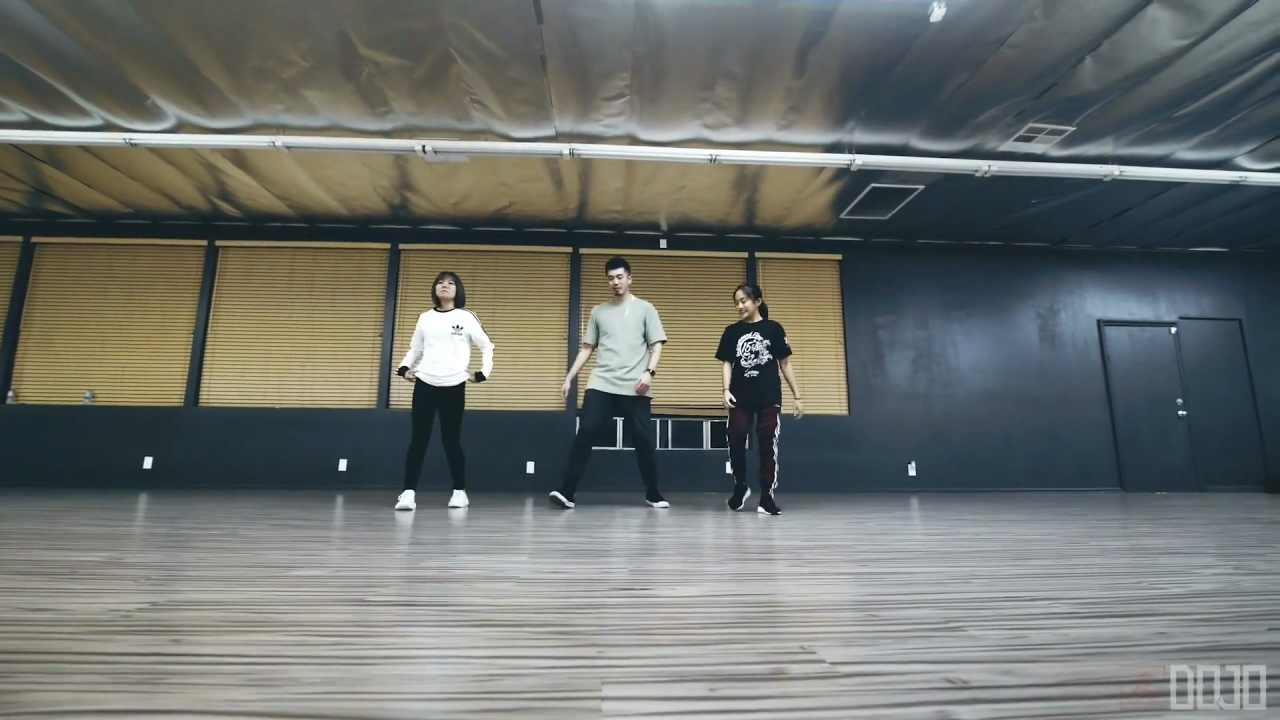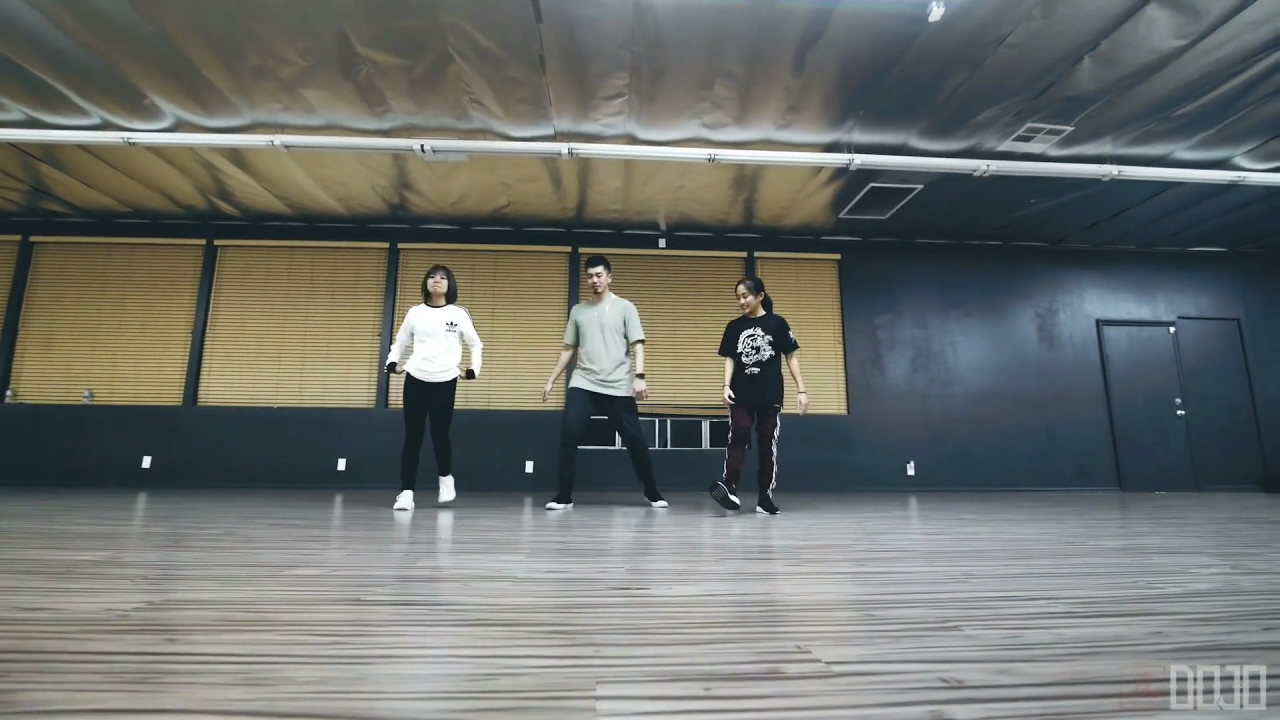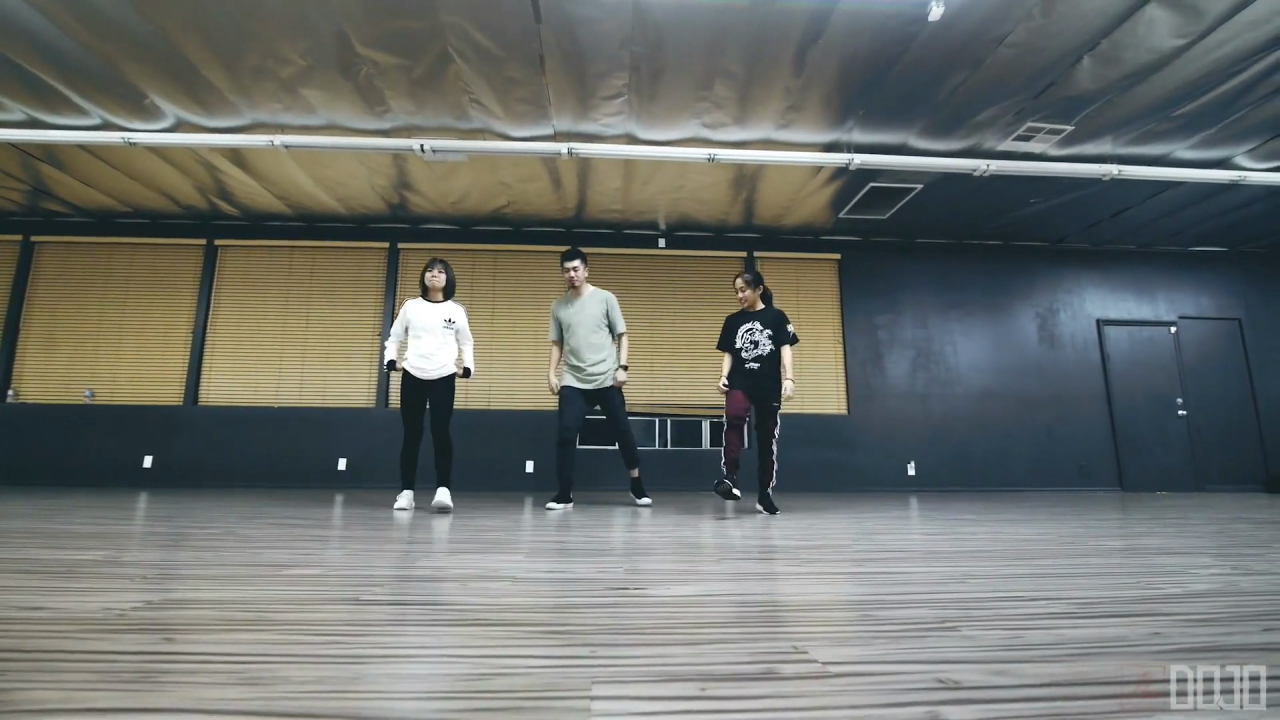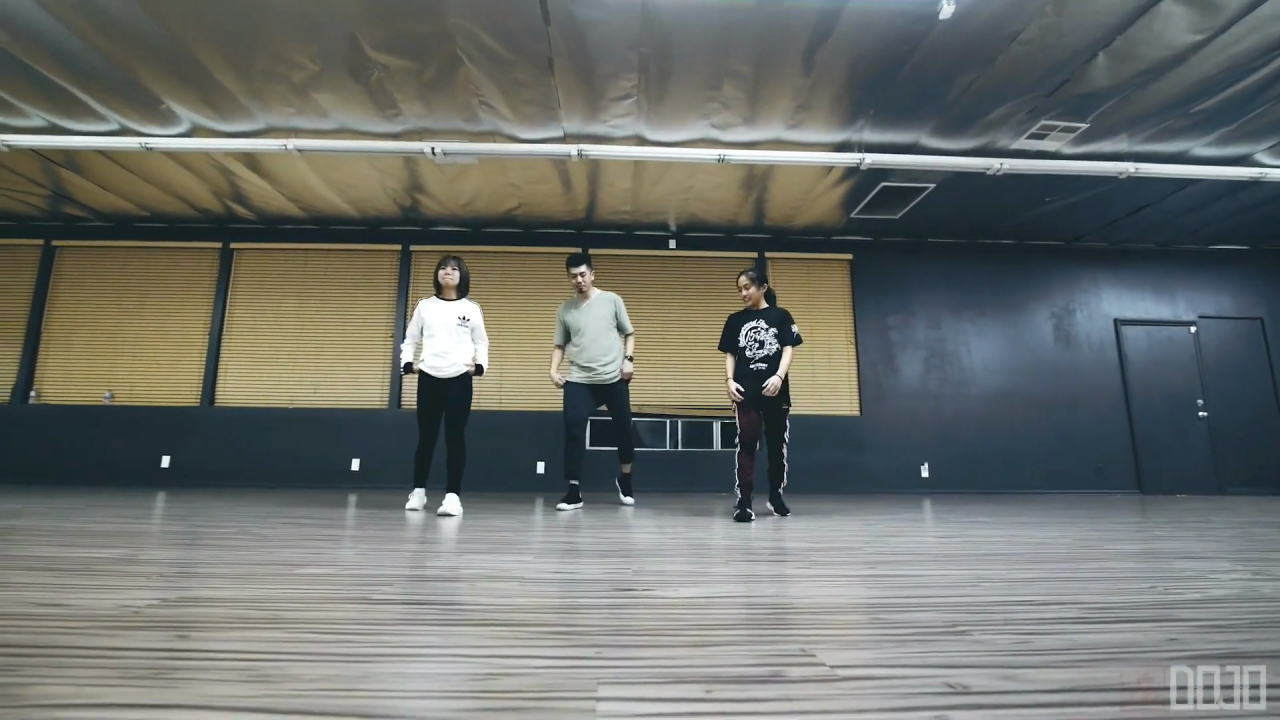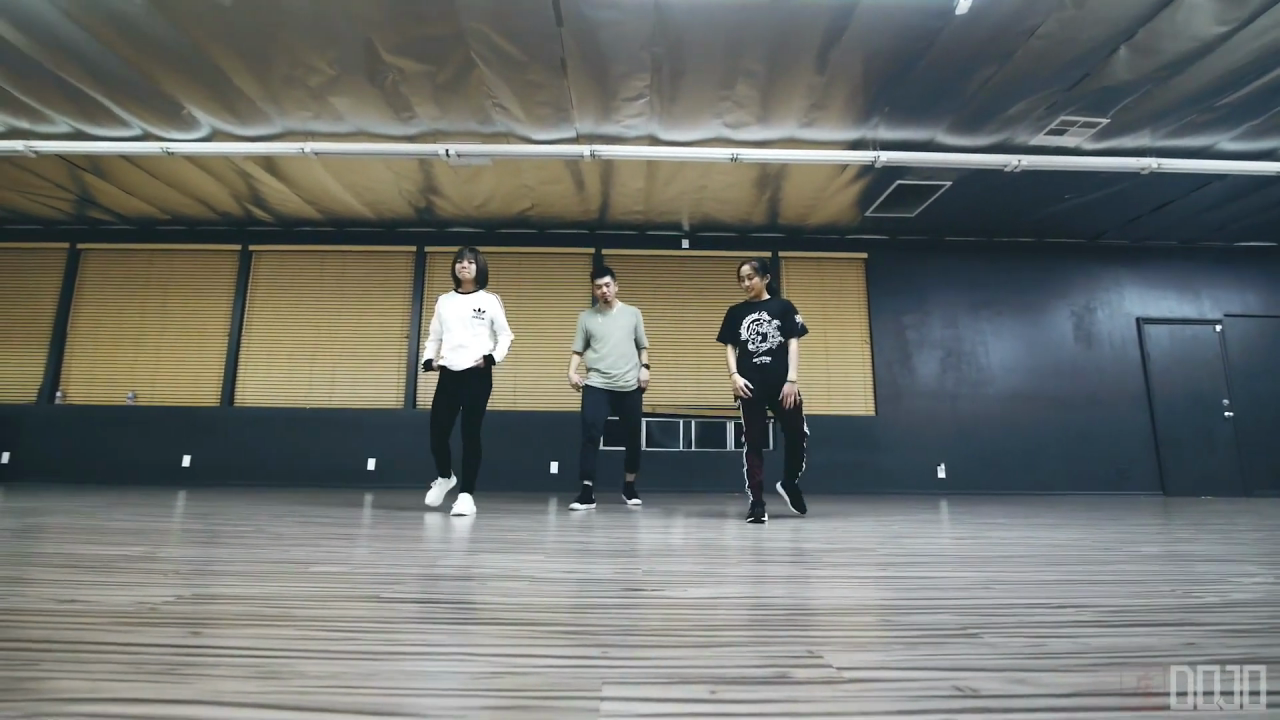
dt=0.2s
person 1, frame 1
left shoulder: (645, 309)
right shoulder: (598, 312)
left elbow: (657, 344)
right elbow: (587, 348)
left wrist: (648, 372)
right wrist: (569, 377)
left hip: (633, 387)
right hip: (601, 385)
left knee: (644, 440)
right knee: (585, 434)
left ankle: (653, 493)
right ankle: (567, 492)
person 1, frame 2
left shoulder: (625, 307)
right shoulder: (577, 311)
left elbow: (636, 344)
right elbow: (569, 348)
left wrist: (639, 376)
right wrist: (551, 379)
left hip: (618, 387)
right hip: (582, 385)
left knee: (635, 438)
right knee: (569, 435)
left ankle: (651, 490)
right ankle: (564, 495)
person 1, frame 3
left shoulder: (605, 298)
right shoulder: (558, 306)
left elbow: (621, 336)
right elbow: (557, 343)
left wrist: (622, 367)
right wrist: (551, 373)
left hip: (607, 380)
right hip: (573, 382)
left knee: (622, 431)
right knee: (566, 434)
left ankle: (636, 483)
right ankle: (564, 493)
person 1, frame 4
left shoulder: (612, 301)
right shoulder: (565, 310)
left elbow: (629, 333)
right elbow: (559, 345)
left wrist: (628, 359)
right wrist: (553, 370)
left hip: (614, 377)
right hip: (580, 380)
left knee: (624, 429)
right knee: (574, 431)
left ankle: (625, 478)
right ankle: (573, 492)
person 1, frame 5
left shoulder: (632, 313)
right shoulder: (586, 318)
left elbow: (643, 347)
right elbow: (578, 351)
left wrist: (644, 367)
right wrist: (572, 371)
left hip: (630, 386)
right hip: (597, 384)
left knee: (632, 438)
right knee: (590, 433)
left ankle: (629, 487)
right ankle: (586, 492)
person 2, frame 1
left shoulder: (467, 318)
right shoulder: (425, 318)
left elbow: (487, 347)
right elbow: (415, 348)
left wrist: (483, 373)
right wrist: (404, 367)
left hip: (454, 385)
right hip: (425, 384)
left knee: (451, 439)
right knee: (419, 437)
left ankle: (459, 490)
right ankle: (408, 492)
person 2, frame 2
left shoulder: (459, 314)
right shoulder: (415, 313)
left elbow: (475, 345)
right elbow: (400, 342)
left wrist: (473, 370)
right wrist: (392, 363)
left hip: (445, 381)
right hip: (416, 380)
left knee: (440, 433)
right knee: (413, 436)
left ankle: (445, 476)
right ankle: (407, 492)
person 2, frame 3
left shoulder: (457, 310)
right shoulder: (410, 307)
left elbow: (466, 343)
right elbow: (394, 337)
left wrist: (468, 367)
right wrist: (391, 361)
left hip: (443, 379)
right hip: (413, 377)
left knee: (441, 432)
right knee: (412, 435)
left ankle: (443, 490)
right ankle: (407, 491)
person 2, frame 4
left shoulder: (471, 308)
right shoulder: (424, 306)
left elbow: (481, 342)
right elbow: (410, 340)
left wrist: (481, 365)
right wrist: (408, 362)
left hip: (459, 379)
right hip: (429, 378)
left knee: (455, 435)
right knee: (426, 436)
left ankle: (453, 495)
right ankle: (419, 489)
person 2, frame 5
left shoulder: (490, 300)
right shoulder: (444, 301)
left elbow: (505, 335)
right elbow: (434, 336)
left wrist: (493, 357)
right wrist: (429, 359)
left hip: (478, 374)
right hip: (449, 373)
left knee: (470, 432)
right knee: (439, 429)
left ankle: (465, 495)
right ankle: (444, 477)
person 3, frame 1
left shoulder: (773, 329)
right shoulder: (732, 331)
left elbow: (785, 363)
right elbow: (727, 363)
left wrist: (797, 394)
right wrist: (726, 389)
left hip: (769, 395)
right hip: (740, 395)
left knee: (768, 444)
right knee: (736, 440)
left ankle: (767, 497)
right ankle: (740, 485)
person 3, frame 2
left shoulder: (777, 323)
right shoulder: (734, 326)
left elbow: (790, 357)
right elbow: (730, 359)
left wrist: (801, 389)
right wrist: (726, 386)
left hip: (770, 392)
right hip: (741, 390)
left knee: (768, 443)
right knee: (737, 435)
left ankle: (765, 498)
right ankle: (729, 484)
person 3, frame 3
left shoulder: (777, 317)
right shoulder: (733, 321)
left elbow: (786, 348)
right elbow: (728, 353)
left wrist: (788, 378)
right wrist: (723, 376)
left hip: (769, 386)
right hip: (740, 383)
left knee: (768, 440)
right knee: (734, 420)
left ankle: (765, 496)
right ankle: (728, 479)
person 3, frame 4
left shoulder: (781, 316)
right shoulder: (735, 320)
left elbow: (788, 350)
right elbow: (730, 354)
left wrist: (779, 377)
right wrist: (730, 380)
left hip: (774, 388)
right hip: (745, 389)
left knee: (777, 443)
right knee: (747, 440)
left ankle: (775, 497)
right ankle: (743, 501)
person 3, frame 5
left shoulder: (783, 307)
right shoulder: (736, 312)
left elbow: (793, 343)
right elbow: (730, 348)
left wrist: (792, 379)
right wrist: (735, 375)
left hip: (780, 383)
right hip: (749, 385)
left knee: (797, 434)
right knee: (754, 441)
left ankle: (789, 484)
right ankle: (756, 503)
